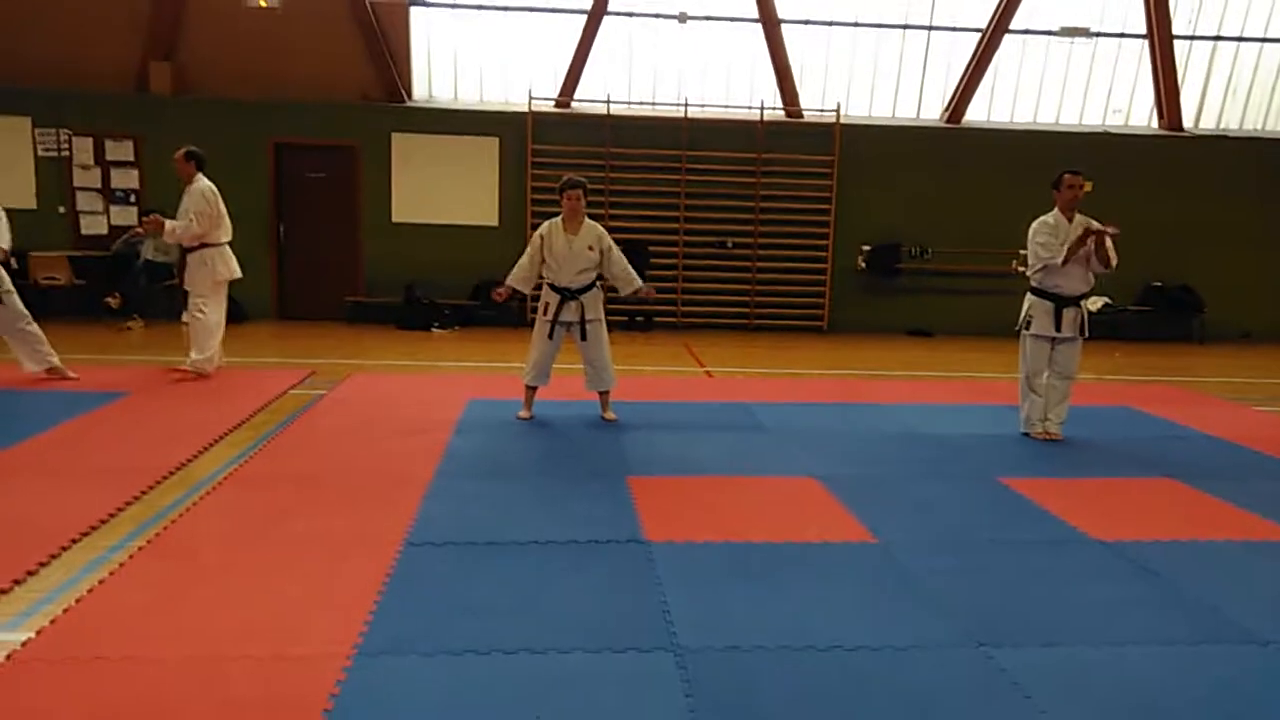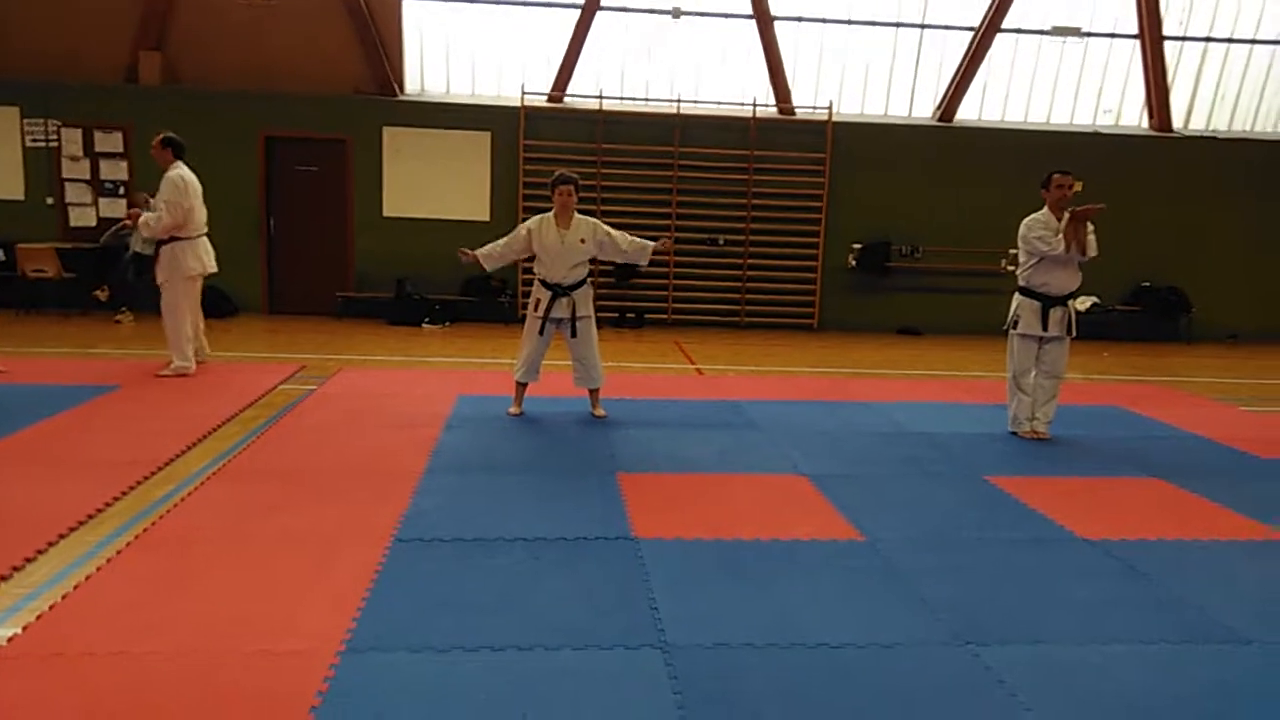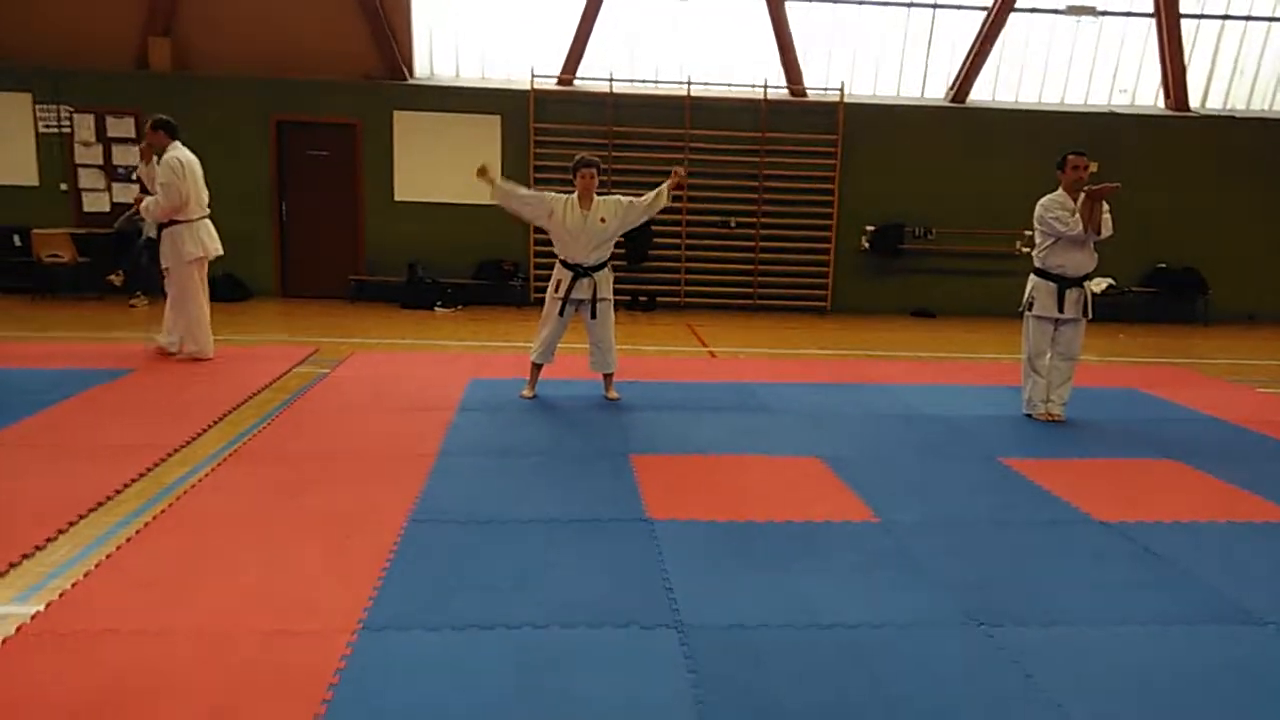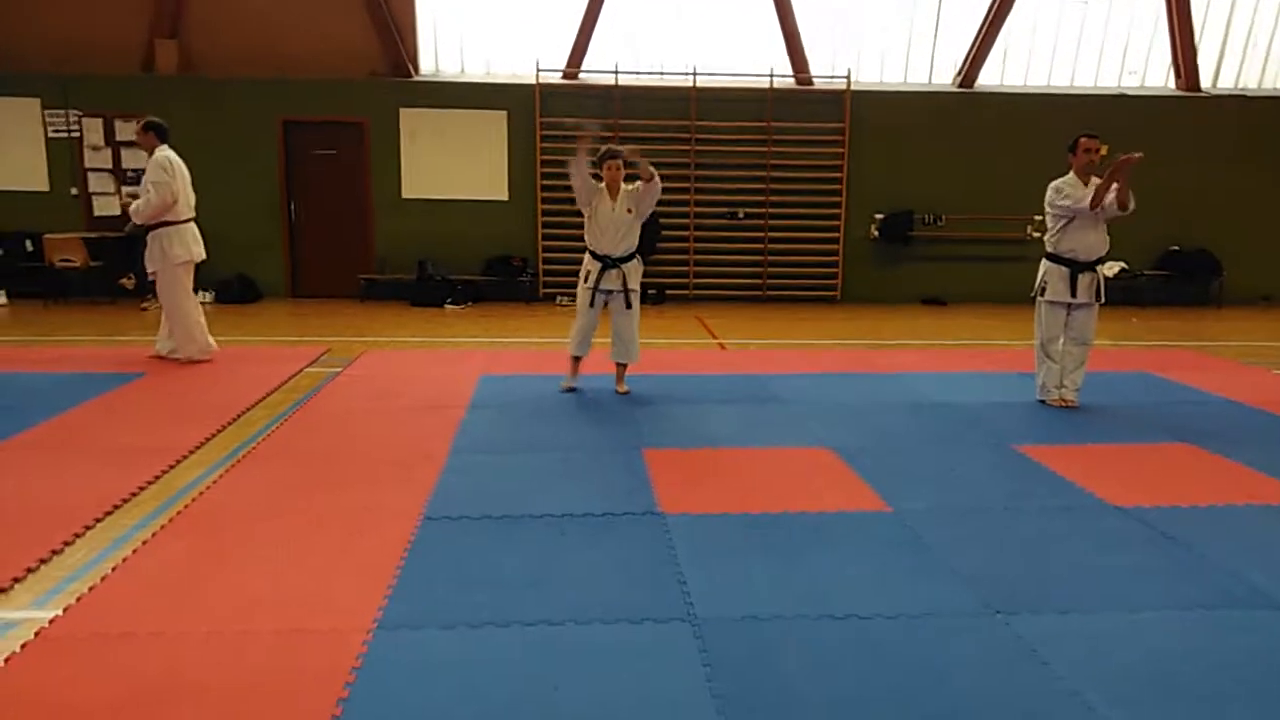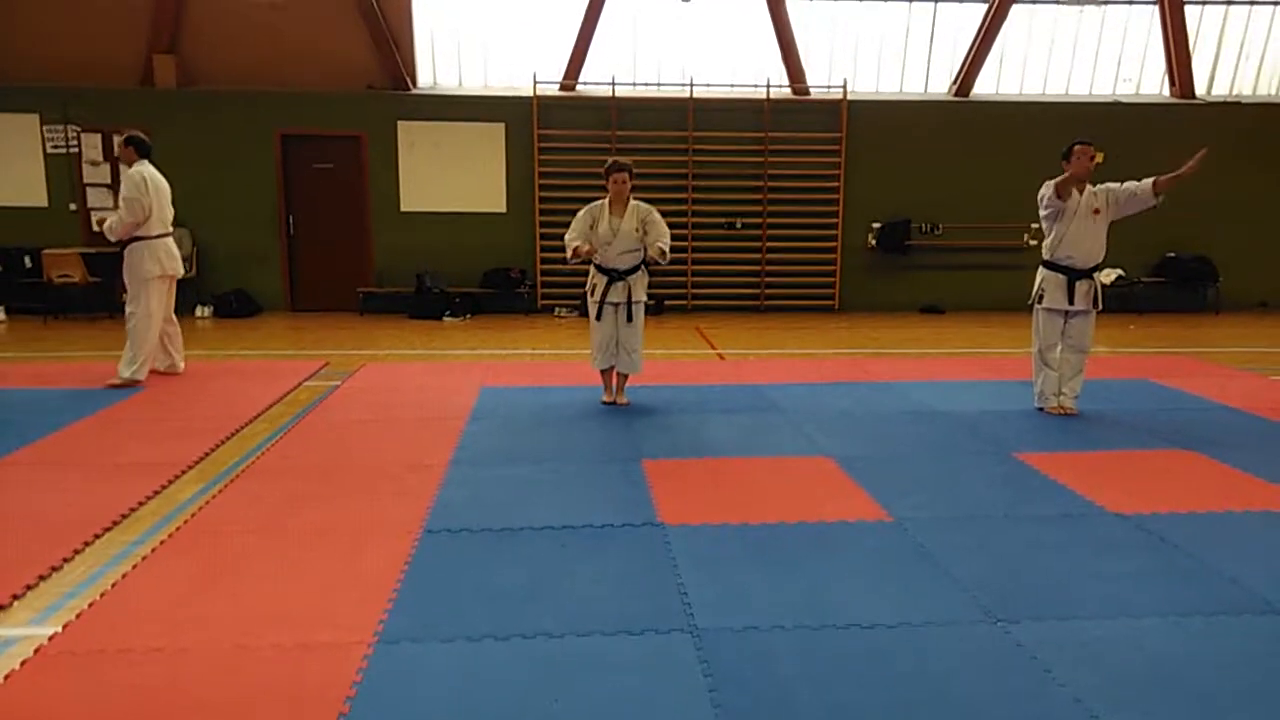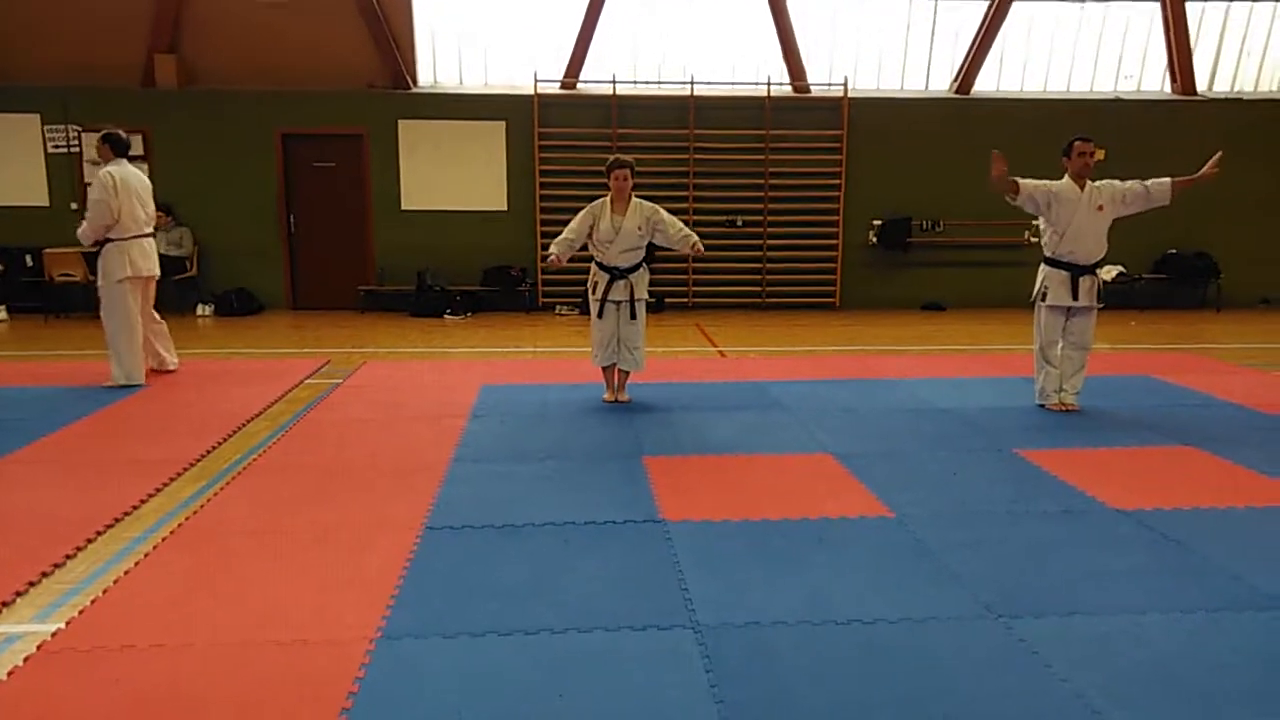
dt=0.4s
person 1, frame 1
left shoulder: (1090, 226)
right shoulder: (1042, 226)
left elbow: (1105, 265)
right elbow: (1057, 259)
left wrist: (1100, 240)
right wrist: (1083, 237)
left hip: (1073, 310)
right hip: (1042, 307)
left knee: (1064, 372)
right knee: (1034, 370)
left ankle: (1052, 423)
right ankle: (1033, 423)
person 1, frame 2
left shoulder: (1080, 224)
right shoulder: (1032, 224)
left elbow: (1082, 254)
right elbow: (1059, 251)
left wrist: (1081, 223)
right wrist: (1072, 221)
left hip: (1060, 309)
right hip: (1030, 306)
left knee: (1051, 371)
right knee: (1022, 369)
left ankle: (1039, 422)
right ankle: (1022, 422)
person 1, frame 3
left shoulder: (1095, 205)
right shoulder: (1048, 205)
left elbow: (1097, 233)
right elbow: (1077, 230)
left wrist: (1096, 201)
right wrist: (1089, 200)
left hip: (1077, 290)
right hip: (1046, 287)
left knee: (1067, 353)
right knee: (1037, 351)
left ankle: (1055, 404)
right ankle: (1036, 405)
person 1, frame 4
left shoulder: (1105, 187)
right shoulder: (1059, 188)
left elbow: (1121, 207)
right elbow: (1088, 203)
left wrist: (1123, 175)
right wrist: (1112, 175)
left hip: (1089, 275)
right hip: (1058, 273)
left knee: (1081, 339)
right knee: (1050, 337)
left ankle: (1068, 390)
right ankle: (1049, 391)
person 1, frame 5
left shoulder: (1106, 196)
right shoulder: (1052, 192)
left elbow: (1144, 191)
right elbow: (1059, 193)
left wrist: (1181, 174)
right wrist: (1072, 175)
left hip: (1085, 283)
right hip: (1054, 280)
left knee: (1077, 346)
right knee: (1047, 345)
left ankle: (1066, 397)
right ankle: (1047, 398)
person 1, frame 6
left shoulder: (1110, 192)
right shoulder: (1051, 192)
left elbow: (1153, 190)
right elbow: (1021, 190)
left wrist: (1198, 177)
right wrist: (1001, 179)
left hip: (1087, 279)
right hip: (1055, 277)
left knee: (1079, 343)
right knee: (1049, 341)
left ankle: (1069, 393)
right ankle: (1049, 395)
person 2, frame 1
left shoulder: (596, 232)
right shoulder: (547, 230)
left elbow: (615, 263)
right elbow: (529, 261)
left wrist: (637, 288)
right wrist: (508, 287)
left hip: (587, 301)
right hip: (555, 300)
left knee: (598, 356)
right knee: (540, 354)
left ankle: (605, 407)
right ankle: (527, 405)
person 2, frame 2
left shoulder: (591, 227)
right shoulder: (536, 225)
left elbow: (623, 243)
right elbow: (508, 245)
left wrist: (654, 247)
right wrist: (477, 256)
left hip: (577, 298)
right hip: (545, 296)
left knee: (586, 352)
right knee: (531, 350)
left ankle: (595, 403)
right ankle: (517, 402)
person 2, frame 3
left shoulder: (615, 207)
right shoulder: (556, 205)
left elbow: (646, 203)
right elbow: (522, 197)
left wrist: (670, 184)
right wrist: (493, 181)
left hip: (597, 281)
right hip: (566, 278)
left knee: (603, 336)
right knee: (548, 332)
left ankle: (608, 386)
right ankle: (531, 384)
person 2, frame 4
left shoulder: (635, 195)
right shoulder: (591, 192)
left elbow: (652, 186)
right elbow: (578, 175)
left wrist: (639, 161)
right wrist: (582, 148)
left hip: (626, 271)
right hip: (595, 269)
left knee: (626, 329)
right knee: (583, 325)
left ankle: (620, 379)
right ankle: (573, 373)
person 2, frame 5
left shoulder: (645, 212)
right shoulder: (593, 212)
left elbow: (660, 235)
right elbow: (574, 235)
left wrist: (658, 251)
right wrist: (580, 249)
left hip: (631, 283)
right hip: (601, 283)
left knee: (629, 340)
right knee: (603, 339)
left ankle: (621, 390)
right ankle: (607, 389)
person 2, frame 6
left shoulder: (648, 212)
right shoulder: (595, 211)
left elbow: (673, 230)
right elbow: (572, 235)
left wrist: (693, 243)
right wrist: (556, 254)
left hip: (633, 282)
right hip: (603, 281)
left knee: (631, 337)
right knee: (604, 336)
left ankle: (622, 387)
right ankle: (609, 387)
person 3, frame 1
left shoulder: (201, 189)
right shoulder: (193, 189)
left elbow: (196, 228)
left wrist: (165, 226)
right wrist: (162, 227)
left hip: (209, 258)
right hip: (203, 257)
left knee: (203, 309)
right knee: (207, 309)
left ankle: (202, 362)
right ankle: (210, 357)
person 3, frame 2
left shoulder: (173, 177)
right shoulder: (184, 174)
left elbow: (171, 218)
left wrist: (142, 219)
right wrist: (148, 210)
left hip: (181, 250)
right hip: (192, 247)
left knee: (176, 308)
right knee: (188, 306)
left ankle: (183, 363)
right ankle: (197, 351)
person 3, frame 3
left shoulder: (171, 160)
right shoulder: (185, 156)
left elbow: (169, 201)
left wrist: (144, 205)
left hip: (184, 233)
right hip: (193, 230)
left knee: (189, 295)
right knee: (180, 292)
left ankle: (199, 347)
right ankle: (173, 341)
person 3, frame 4
left shoulder: (159, 160)
right shoulder: (172, 159)
left elbow: (159, 200)
left wrist: (134, 210)
right wrist: (140, 204)
left hip: (169, 237)
right hip: (179, 233)
left knee: (177, 297)
right knee: (175, 296)
left ankle: (200, 348)
right ankle: (173, 346)
person 3, frame 5
left shoulder: (135, 176)
right shoulder: (157, 176)
left elbow: (131, 216)
left wrist: (108, 227)
right wrist: (116, 226)
left hip: (145, 251)
right hip: (163, 247)
left knee: (141, 313)
right knee: (163, 312)
left ankle: (132, 372)
right ankle: (171, 362)
person 3, frame 6
left shoulder: (106, 176)
right shoulder: (140, 176)
left elbow: (100, 219)
left wrist: (84, 234)
left hip: (121, 252)
right hip: (144, 248)
left knee: (121, 316)
right knee: (145, 311)
left ankle: (129, 375)
right ankle: (164, 360)
